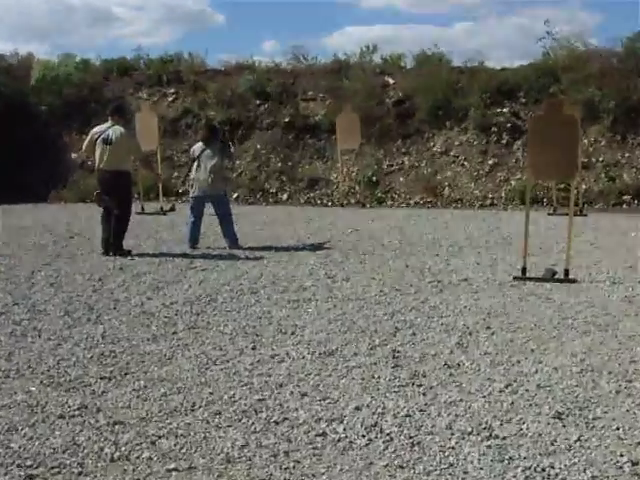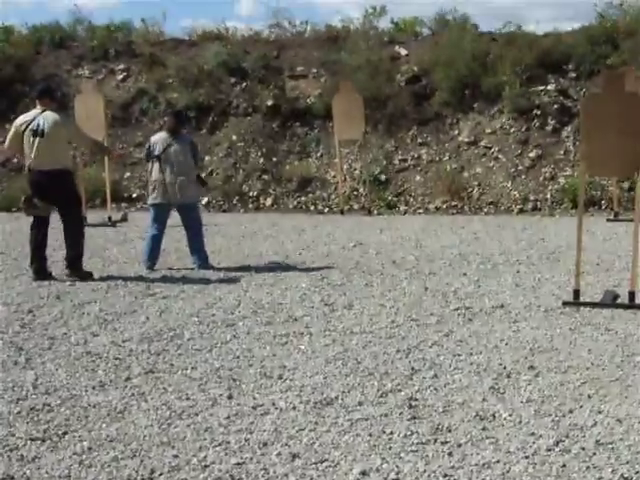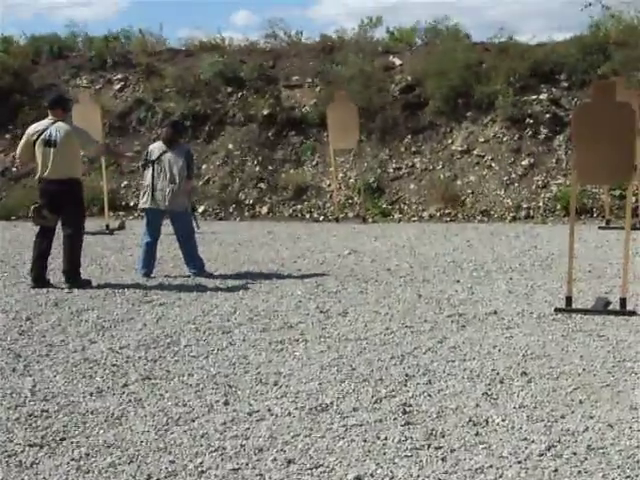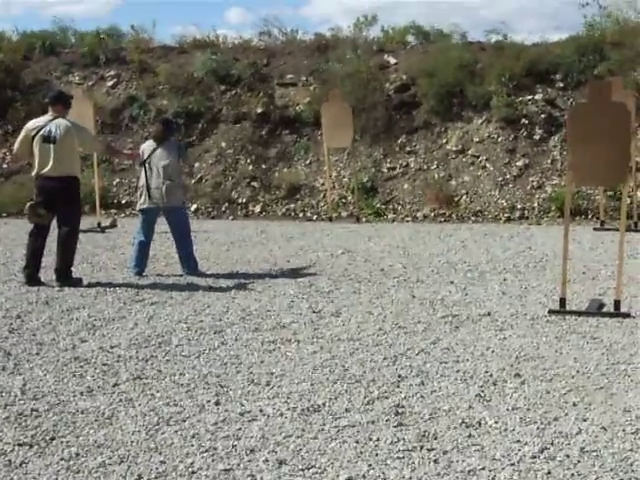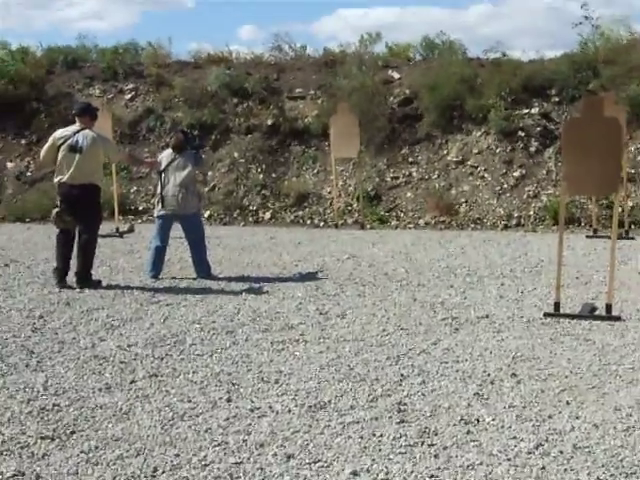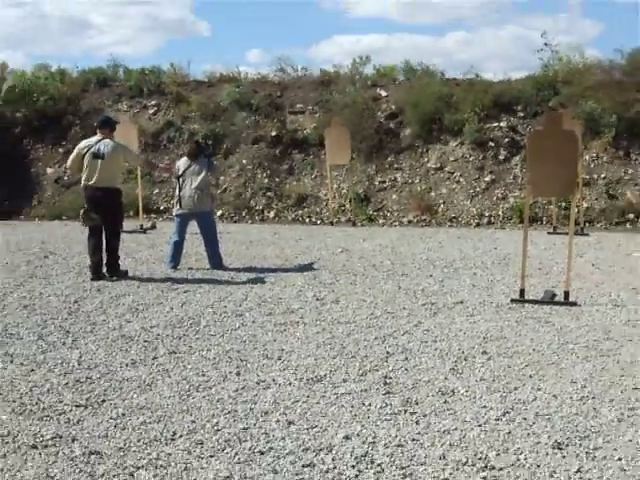
dt=0.5s
person 1, frame 1
left shoulder: (97, 131)
right shoulder: (125, 134)
left elbow: (86, 152)
right elbow: (140, 157)
left wrist: (89, 156)
right wrist: (154, 172)
left hip: (103, 175)
right hip: (120, 176)
left knee: (107, 210)
right knee: (122, 212)
left ankle: (106, 246)
right ankle: (116, 247)
person 1, frame 2
left shoulder: (22, 121)
right shoulder: (60, 121)
left elbow: (9, 149)
right elbow: (88, 142)
right wrist: (111, 152)
left hip: (36, 176)
right hip: (59, 176)
left knee: (39, 222)
right knee: (73, 221)
left ankle: (38, 269)
right ankle: (74, 266)
person 1, frame 3
left shoulder: (34, 130)
right shoulder: (71, 131)
left elbow: (22, 158)
right elbow: (99, 148)
left hip: (46, 185)
right hip: (68, 185)
left knee: (45, 231)
right knee: (72, 230)
left ankle: (37, 277)
right ankle: (72, 277)
person 1, frame 4
left shoulder: (32, 126)
right shoulder: (72, 128)
left elbow: (18, 153)
right elbow: (101, 146)
right wrist: (123, 154)
left hip: (43, 181)
right hip: (66, 182)
left knee: (39, 228)
right knee: (67, 228)
left ankle: (30, 274)
right ankle: (63, 275)
person 1, frame 5
left shoulder: (59, 135)
right shoulder: (97, 139)
left elbow: (44, 159)
right elbow: (124, 156)
right wrist: (144, 163)
left hip: (65, 188)
right hip: (88, 190)
left knee: (65, 231)
right knee: (87, 233)
left ankle: (60, 275)
right ankle: (83, 277)
person 1, frame 6
left shoulder: (84, 145)
right shoulder: (118, 148)
left elbow: (71, 168)
right elbow: (141, 162)
left hip: (90, 191)
right hip: (111, 192)
left knee: (95, 231)
right knee: (113, 231)
left ankle: (96, 270)
right ankle: (113, 269)
person 2, frame 1
left shoulder: (195, 148)
right shoulder: (220, 146)
left elbow: (192, 165)
right elbow: (230, 156)
right wrist: (227, 146)
left hip: (198, 187)
right hip: (216, 186)
left knee: (195, 217)
right knee: (225, 216)
person 2, frame 2
left shoulder: (155, 140)
right shoulder: (188, 141)
left elbow: (147, 160)
right elbow: (196, 165)
right wrist: (195, 178)
left hip: (161, 191)
right hip: (185, 191)
left knee: (156, 228)
right knee: (193, 229)
left ankle: (149, 262)
right ankle: (201, 262)
person 2, frame 3
left shoulder: (152, 148)
right shoulder: (185, 151)
left elbow: (145, 171)
right elbow: (189, 178)
right wrist: (187, 194)
left hip: (153, 198)
right hip: (177, 199)
left knee: (150, 236)
right knee: (186, 236)
left ankle: (145, 270)
right ankle: (197, 269)
person 2, frame 4
left shoulder: (144, 147)
right shoulder: (176, 145)
left elbow: (143, 169)
right elbow: (186, 160)
left hip: (149, 196)
right hip: (172, 195)
left knee: (143, 234)
right knee: (182, 234)
left ankle: (137, 268)
right ankle: (190, 268)
person 2, frame 5
left shoulder: (163, 156)
right shoulder: (193, 155)
left elbow: (159, 172)
right elbow: (200, 166)
left hip: (165, 203)
right hip: (188, 203)
left knee: (159, 240)
right knee: (196, 240)
left ankle: (153, 272)
right ankle: (203, 272)
person 2, frame 6
left shoulder: (180, 163)
right shoulder: (206, 162)
left elbow: (176, 175)
right elbow: (212, 173)
left hip: (183, 203)
right hip: (202, 203)
left knee: (178, 235)
right knee: (210, 235)
left ankle: (172, 263)
right ankle: (216, 263)
